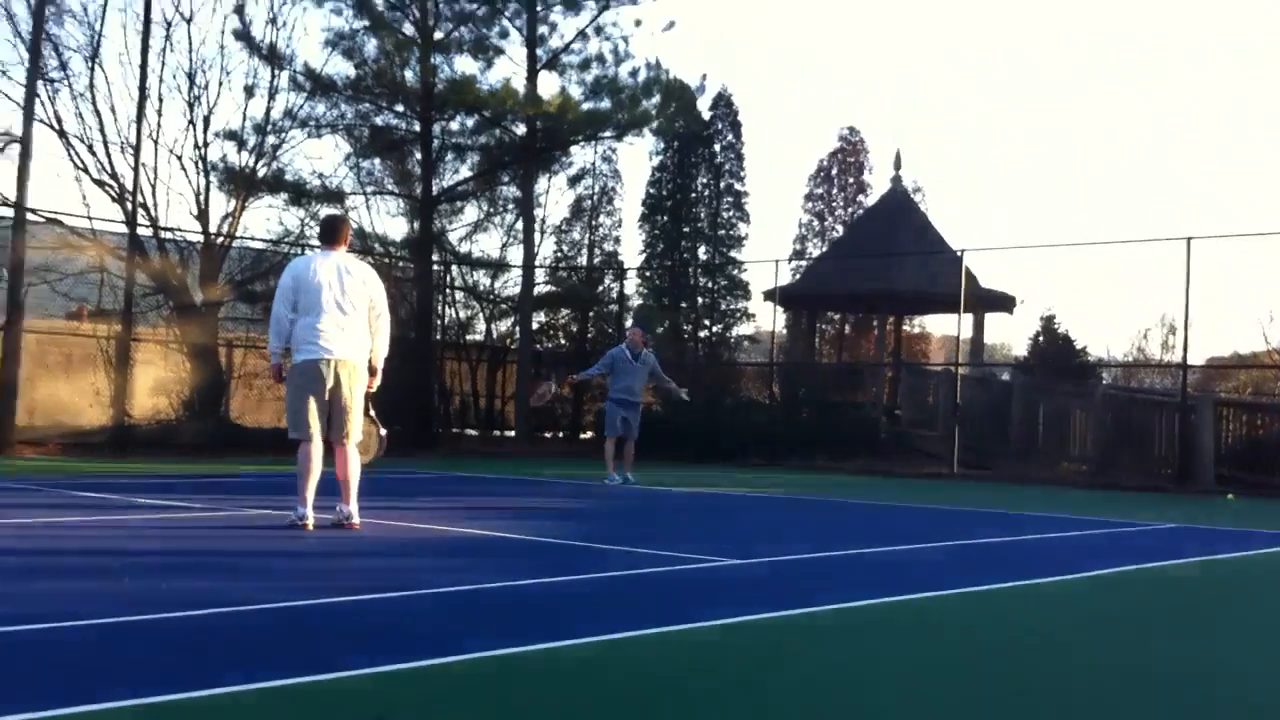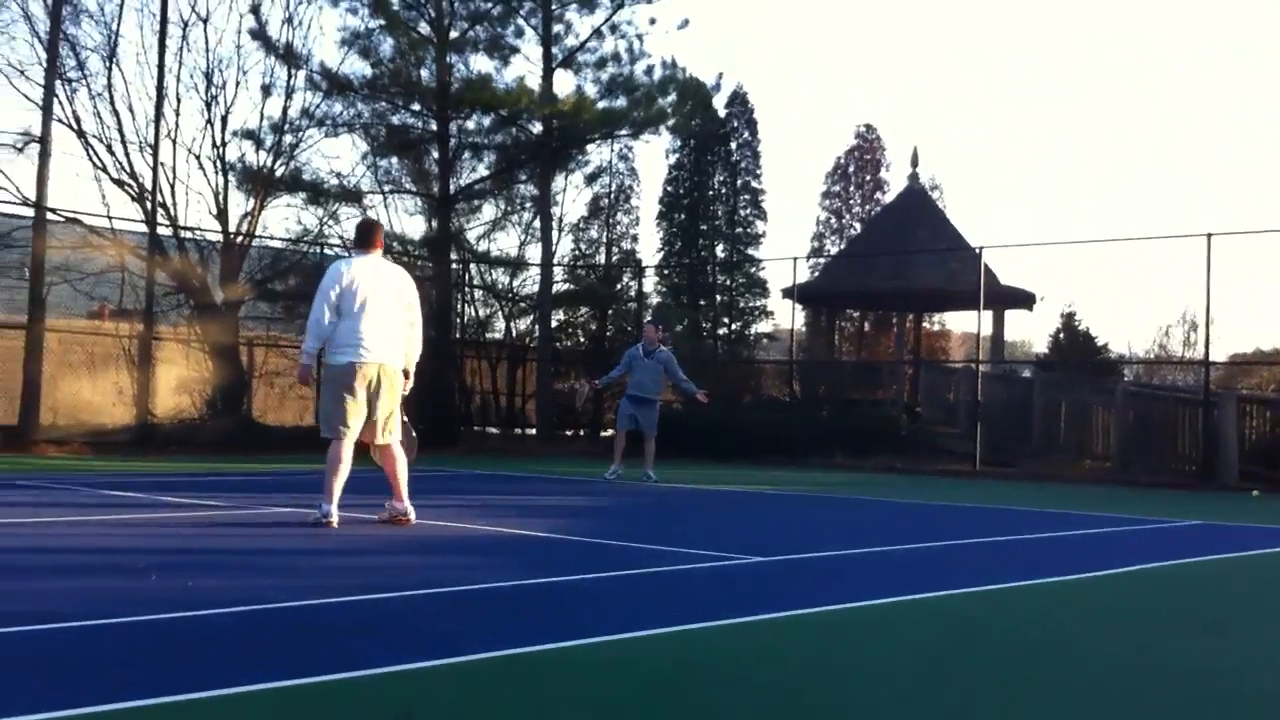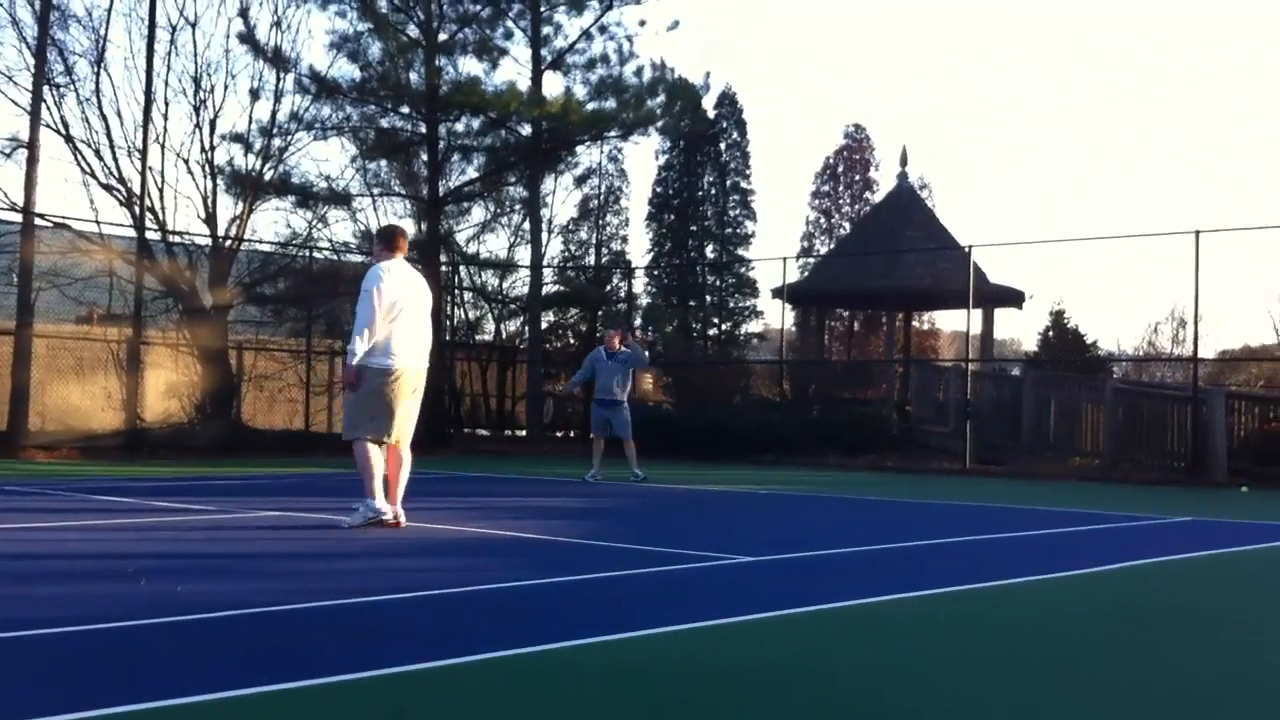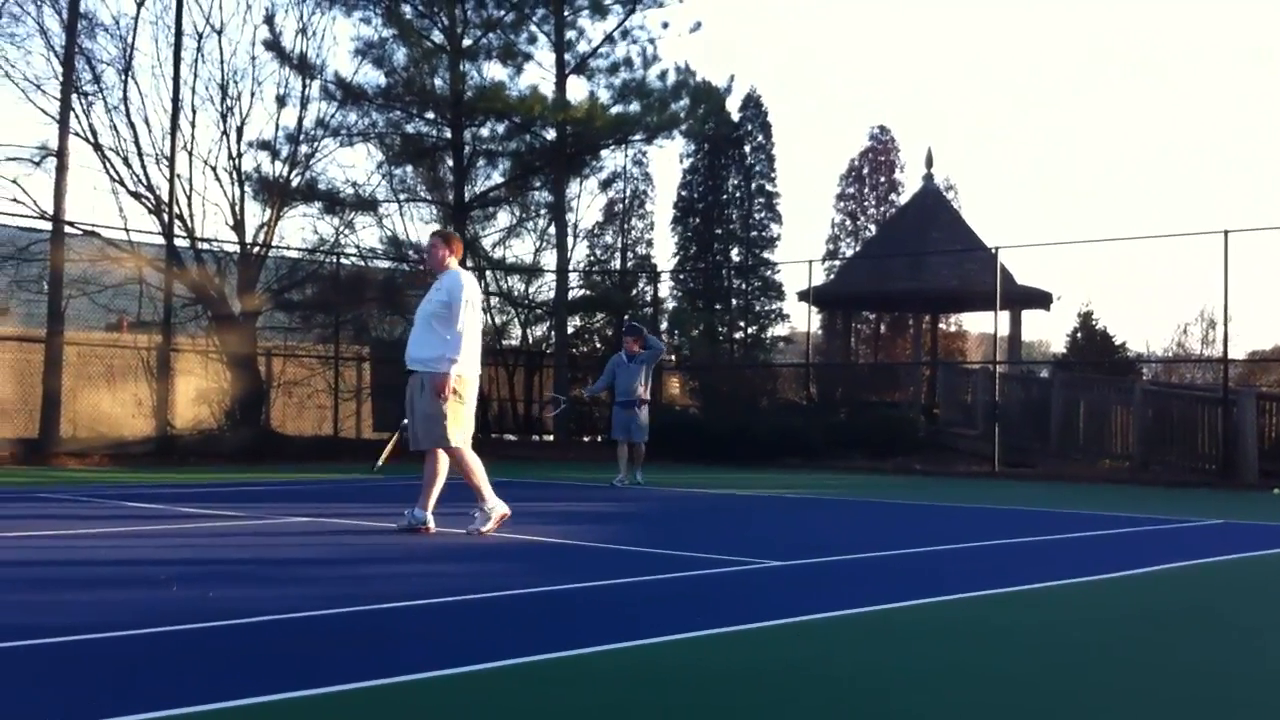
dt=0.5s
person 1, frame 1
left shoulder: (298, 268)
right shoulder: (365, 272)
left elbow: (281, 316)
right elbow: (380, 323)
left wrist: (276, 357)
right wrist: (376, 365)
left hip: (310, 361)
right hip: (352, 363)
left knee: (311, 438)
right knee: (345, 441)
left ankle: (304, 511)
right ankle: (348, 508)
person 1, frame 2
left shoulder: (341, 270)
right shoulder: (401, 276)
left elbow: (320, 318)
right elbow: (414, 327)
left wrist: (307, 359)
right wrist: (409, 367)
left hip: (348, 364)
right hip: (389, 366)
left knee: (342, 437)
right knee: (387, 438)
left ankle: (329, 508)
right ankle: (401, 505)
person 1, frame 3
left shoulder: (380, 272)
right shoulder: (419, 280)
left elbow: (369, 321)
right elbow: (425, 329)
left wrist: (352, 360)
left hip: (381, 366)
right hip: (414, 368)
left knee: (363, 435)
right knee: (397, 439)
left ankle: (374, 502)
right ankle: (392, 508)
person 1, frame 4
left shoulder: (460, 281)
right shoulder: (440, 285)
left elbow: (464, 330)
left wrist: (449, 370)
right wrist: (431, 373)
left hip: (446, 377)
right hip: (426, 376)
left knee: (452, 444)
right knee: (434, 447)
left ankle: (491, 504)
right ankle: (422, 513)
person 2, frame 1
left shoulder: (649, 359)
right shoulder: (616, 353)
left elbow: (661, 379)
right elbow: (598, 369)
left wrist: (677, 390)
right wrist: (579, 377)
left hip: (634, 405)
right hip: (615, 402)
left knee: (630, 439)
right knee: (612, 437)
left ankle: (627, 473)
right ankle: (611, 474)
person 2, frame 2
left shoulder: (666, 356)
right shoulder: (633, 352)
left elbow: (679, 378)
right elbow: (619, 371)
left wrist: (695, 391)
right wrist: (602, 381)
left hip: (650, 403)
right hip: (630, 399)
left knee: (649, 437)
right knee: (621, 431)
left ankle: (648, 471)
right ankle: (616, 466)
person 2, frame 3
left shoulder: (628, 355)
right shoulder: (595, 355)
left elbow: (643, 362)
right elbow: (583, 374)
left wrist: (631, 343)
right wrist: (568, 387)
left hip: (619, 404)
right hip: (599, 403)
left knee: (626, 437)
right knee: (598, 437)
left ankle: (635, 470)
right ankle: (595, 470)
person 2, frame 4
left shoulder: (647, 358)
right shoulder: (616, 360)
left elbow: (661, 349)
right elbow: (604, 380)
left wrist: (646, 335)
right wrist: (590, 391)
left hip: (639, 406)
right hip: (620, 405)
left knee: (639, 442)
right knee: (622, 441)
left ankle: (637, 471)
right ankle: (623, 475)
